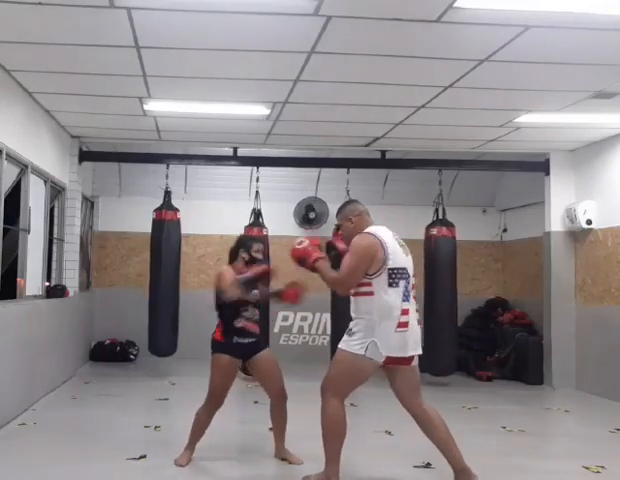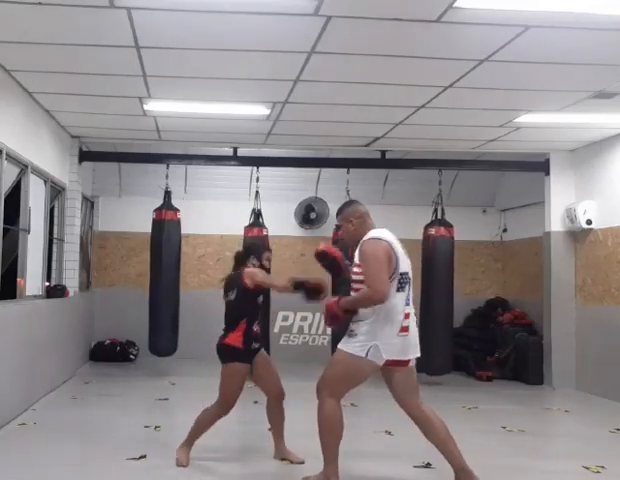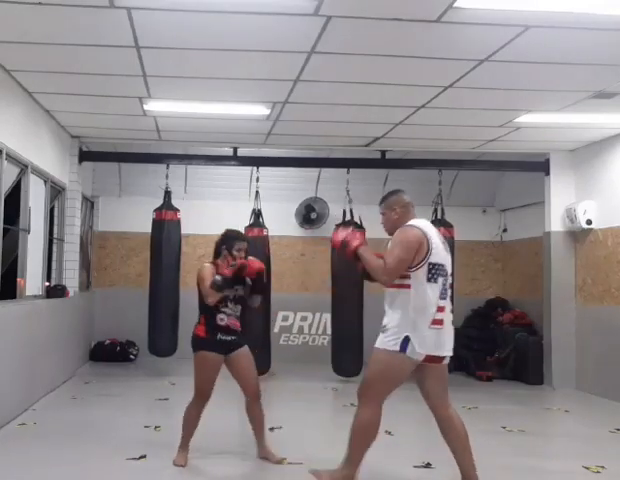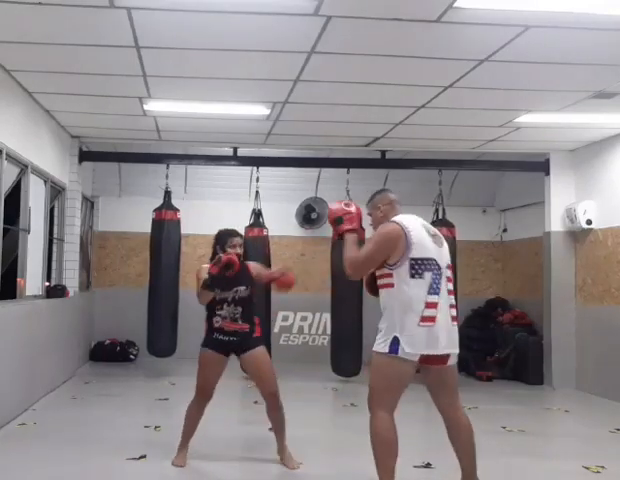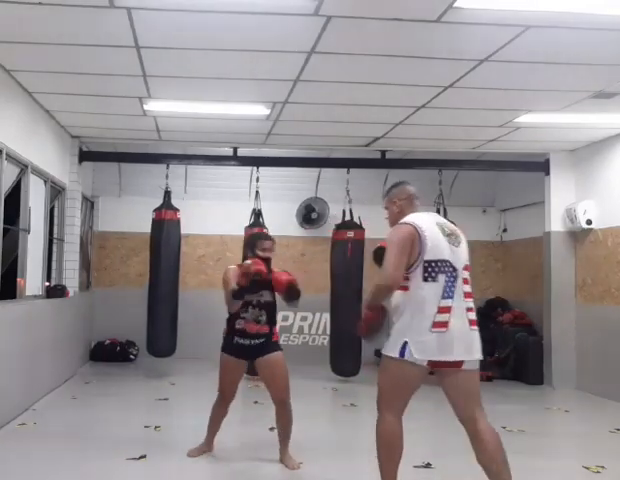
dt=0.4s
person 1, frame 1
left shoulder: (365, 241)
right shoulder: (393, 240)
left elbow: (341, 285)
left wrist: (314, 258)
right wrist: (346, 254)
left hip: (376, 332)
right hip: (405, 333)
left knee: (331, 393)
right knee: (416, 404)
person 1, frame 2
left shoulder: (371, 245)
right shoulder: (388, 242)
left elbow: (378, 293)
left wrist: (342, 305)
right wrist: (336, 264)
left hip: (375, 336)
right hip: (402, 336)
left knee: (327, 392)
right knee: (415, 407)
person 1, frame 3
left shoulder: (410, 232)
right shoulder: (433, 235)
left elbow: (385, 272)
left wrist: (357, 245)
left hip: (409, 331)
right hip: (436, 333)
left knee: (369, 398)
right knee: (441, 406)
person 1, frame 4
left shoulder: (391, 229)
right shoulder: (432, 232)
left elbow: (354, 268)
left wrist: (348, 229)
right wrist: (384, 278)
left hip: (406, 332)
right hip: (442, 332)
left knee: (381, 409)
right knee: (451, 409)
person 1, frame 5
left shoulder: (405, 229)
right shoulder: (454, 231)
left elbow: (389, 282)
left wrist: (371, 306)
left hip: (418, 336)
right hip: (461, 337)
left knee: (389, 411)
right knee: (475, 420)
person 2, frame 1
left shoulder: (256, 272)
right shoulder: (227, 272)
right elbow: (232, 294)
left wrist: (279, 294)
right wrist: (253, 276)
left hip: (254, 342)
right hip: (227, 343)
left knee: (279, 394)
right knee: (214, 401)
left ankle: (280, 448)
right ankle: (189, 449)
person 2, frame 2
left shoulder: (235, 279)
right shoulder: (250, 273)
right elbow: (284, 285)
right wrist: (310, 285)
left hip: (250, 345)
right hip: (236, 346)
left knee: (277, 395)
right knee: (225, 404)
left ankle: (280, 448)
right ankle: (186, 445)
person 2, frame 3
left shoulder: (240, 271)
right shoulder: (208, 269)
left elbow: (254, 303)
right elbow: (209, 297)
left wrist: (258, 280)
right wrist: (226, 274)
left hip: (235, 338)
right hip: (208, 338)
left knee: (254, 393)
right knee: (201, 397)
left ankle: (262, 447)
right ankle: (183, 448)
person 2, frame 4
left shoulder: (250, 267)
right shoulder: (207, 270)
left elbow: (272, 274)
right elbow: (203, 299)
left wrist: (280, 276)
right wrist: (217, 272)
left hip: (248, 338)
right hip: (216, 339)
left knee: (272, 395)
right knee: (201, 396)
left ankle: (283, 449)
right ankle: (182, 449)
person 2, frame 5
left shoulder: (272, 273)
right shoulder: (234, 271)
left elbow: (290, 303)
right elbow: (232, 307)
left wrist: (291, 289)
right wrist: (245, 279)
left hip: (267, 343)
right hip: (236, 342)
left knee: (283, 400)
right knee: (224, 398)
left ankle: (284, 452)
right ankle: (208, 442)
